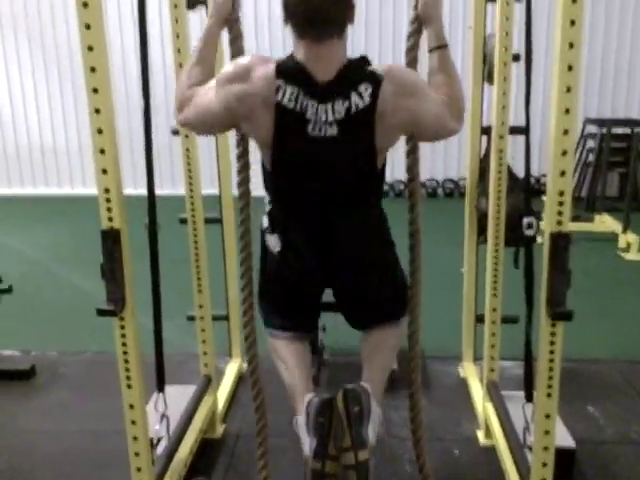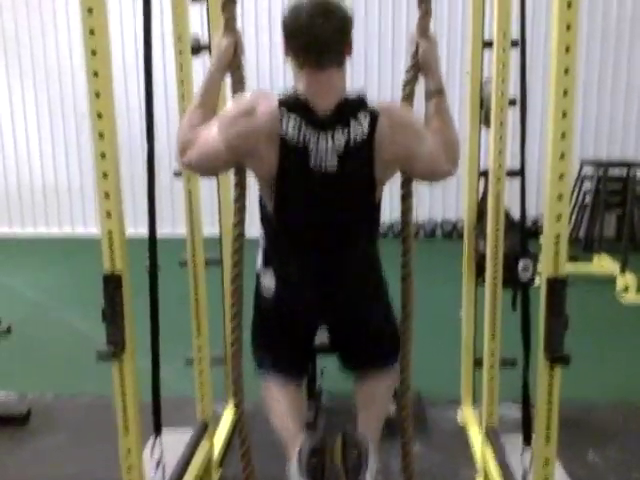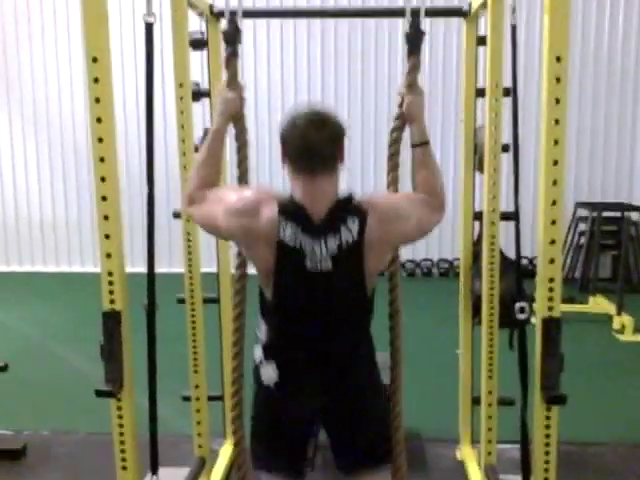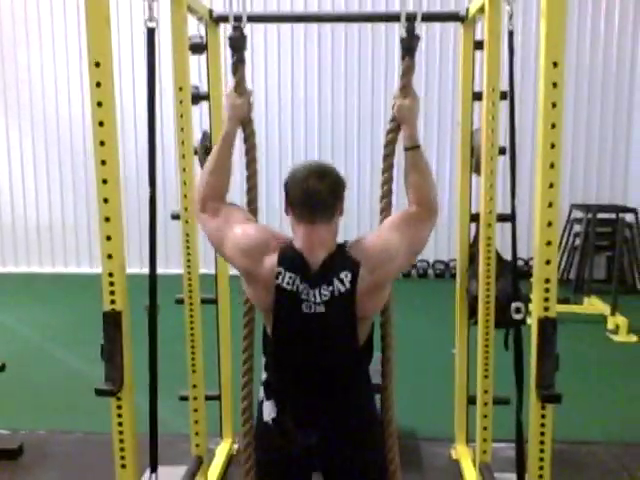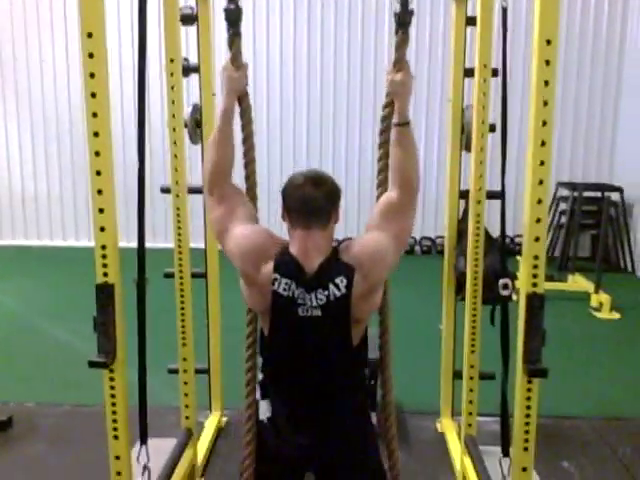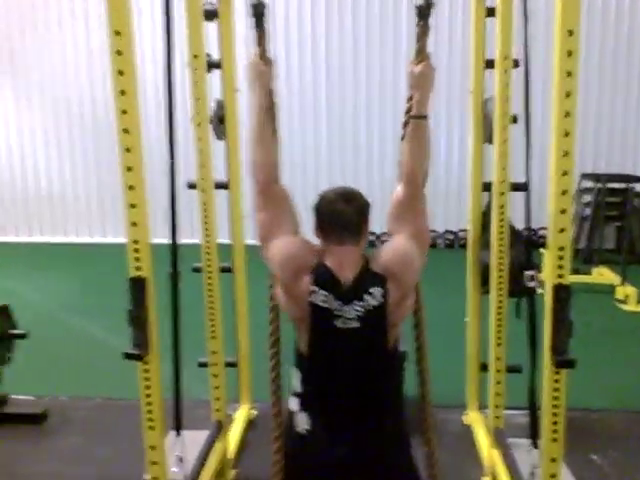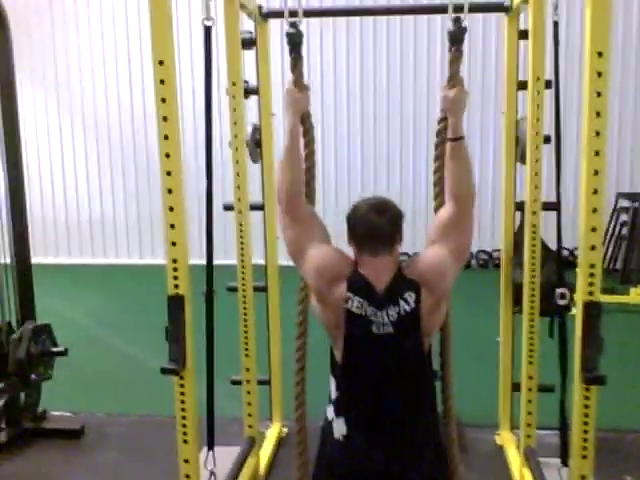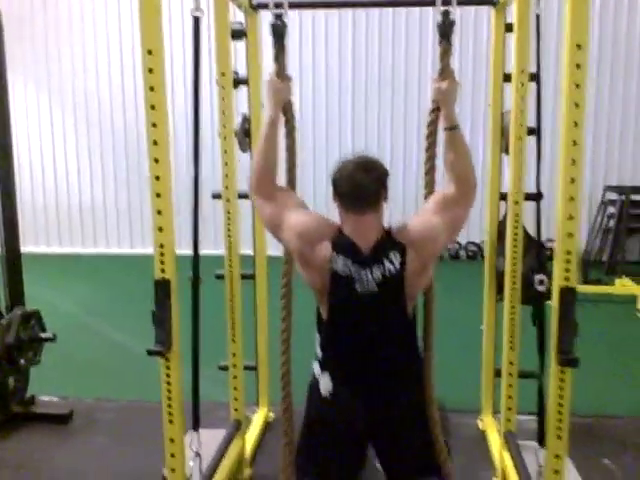
dt=0.2s
person 1, frame 1
left shoulder: (251, 83)
right shoulder: (394, 89)
left elbow: (185, 108)
right elbow: (452, 118)
left hip: (290, 242)
right hip: (363, 243)
left knee: (286, 327)
right knee: (386, 318)
left ankle: (307, 407)
right ankle: (368, 397)
person 1, frame 2
left shoulder: (254, 117)
right shoulder: (389, 125)
left elbow: (188, 149)
right elbow: (447, 160)
left wrist: (217, 69)
right wrist: (433, 79)
left hip: (285, 281)
right hip: (357, 281)
left knee: (279, 367)
right knee: (378, 363)
person 1, frame 3
left shoulder: (258, 216)
right shoulder: (377, 221)
left elbow: (195, 198)
right elbow: (434, 205)
left wrist: (222, 120)
right wrist: (418, 127)
left hip: (283, 378)
right hip: (351, 378)
person 1, frame 4
left shoulder: (261, 261)
right shoulder: (371, 266)
left elbow: (207, 205)
right elbow: (426, 209)
left wrist: (230, 126)
right wrist: (410, 130)
left hip: (283, 421)
right hip: (350, 421)
person 1, frame 5
left shoulder: (260, 266)
right shoulder: (364, 269)
left elbow: (217, 186)
right elbow: (404, 191)
left wrist: (228, 100)
right wrist: (401, 108)
left hip: (280, 423)
right hip: (344, 422)
person 1, frame 6
left shoulder: (297, 277)
right shoulder: (394, 278)
left elbow: (266, 186)
right elbow: (411, 186)
left wrist: (260, 96)
right wrist: (420, 101)
left hip: (314, 429)
right hip: (379, 431)
person 1, frame 7
left shoulder: (331, 285)
right shoulder: (428, 285)
left elbow: (290, 203)
right elbow: (461, 204)
left wrist: (294, 121)
right wrist: (455, 123)
left hip: (349, 436)
right hip: (415, 435)
person 1, frame 8
left shoulder: (315, 245)
right shoulder: (415, 247)
left elbow: (261, 189)
right elbow: (464, 188)
left wrist: (274, 111)
right wrist: (448, 114)
left hip: (336, 389)
right hip: (400, 390)
